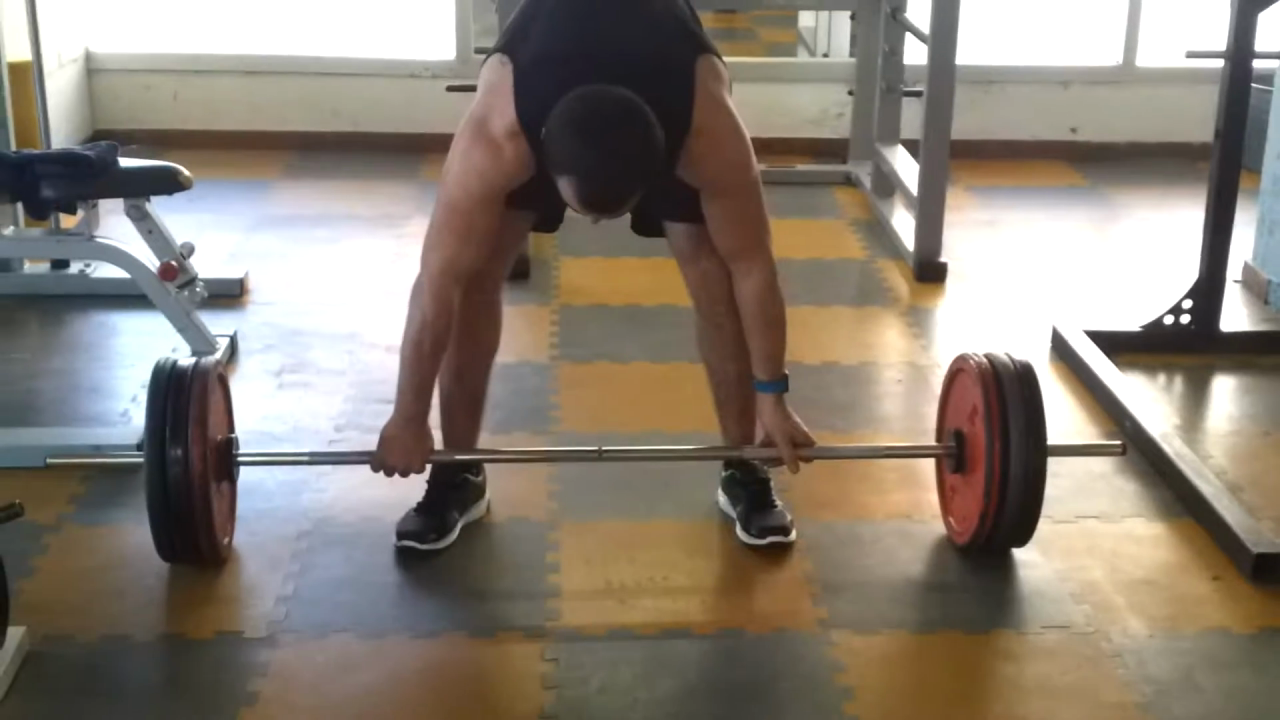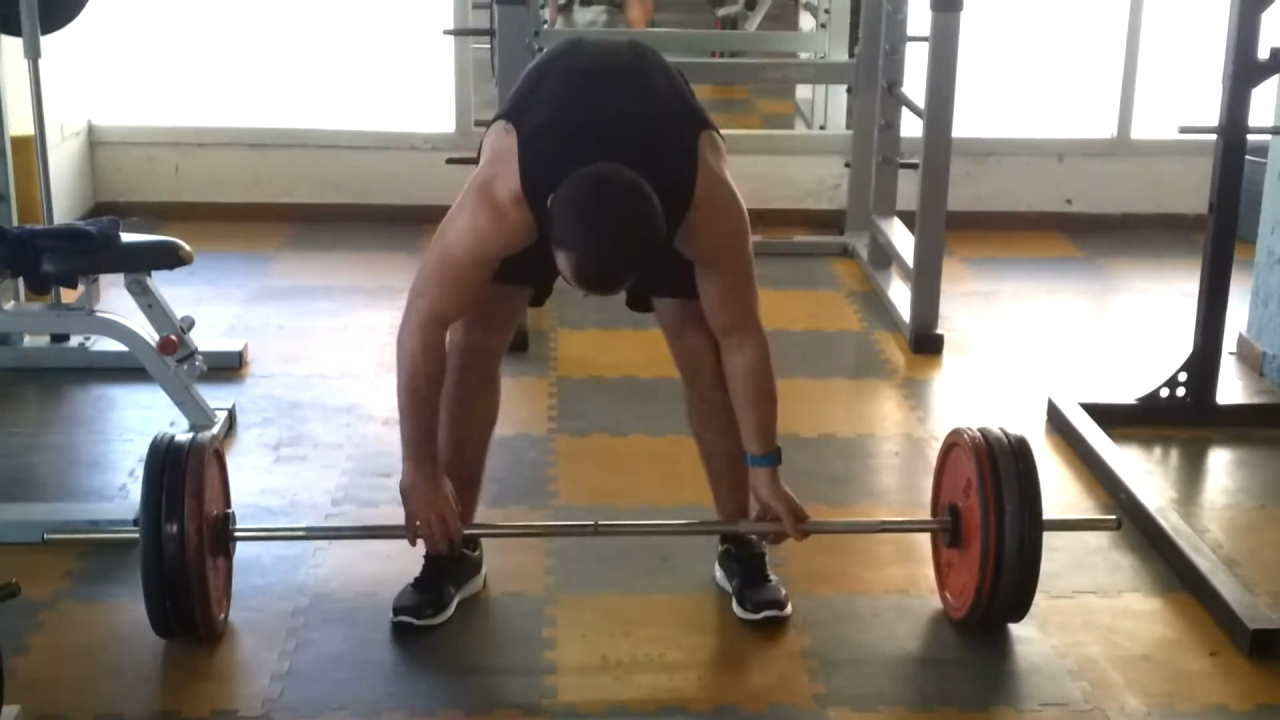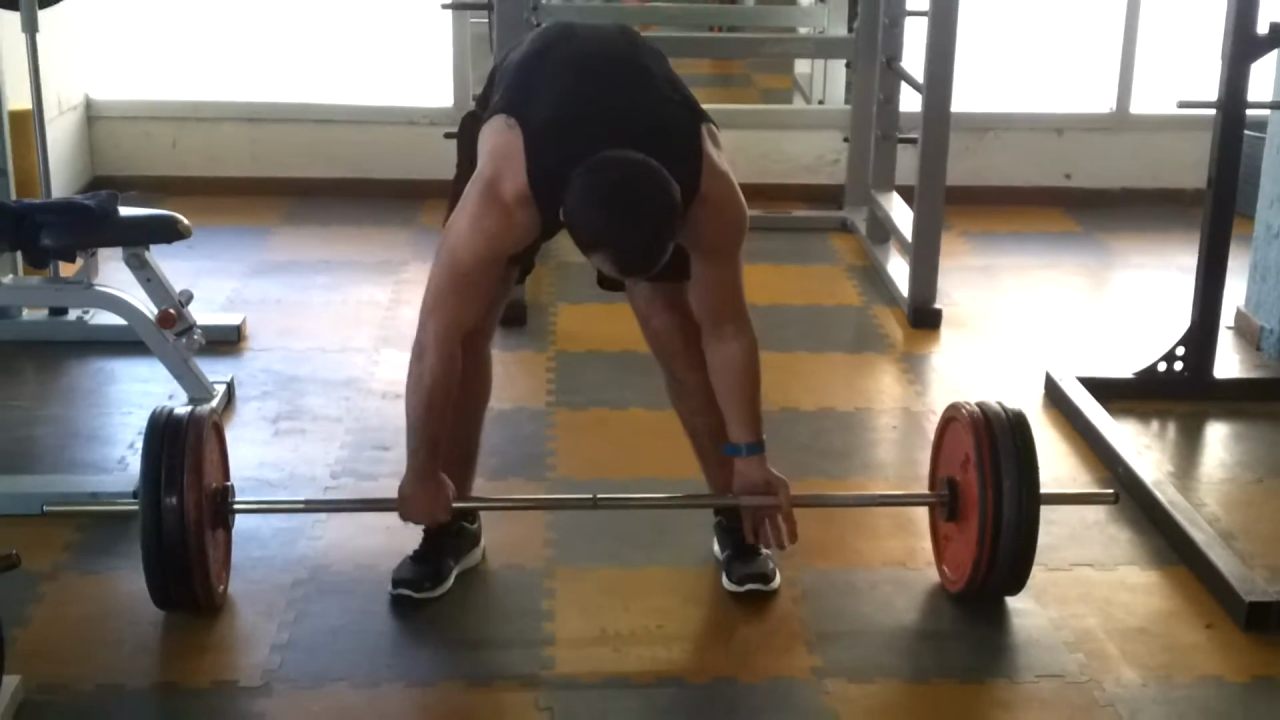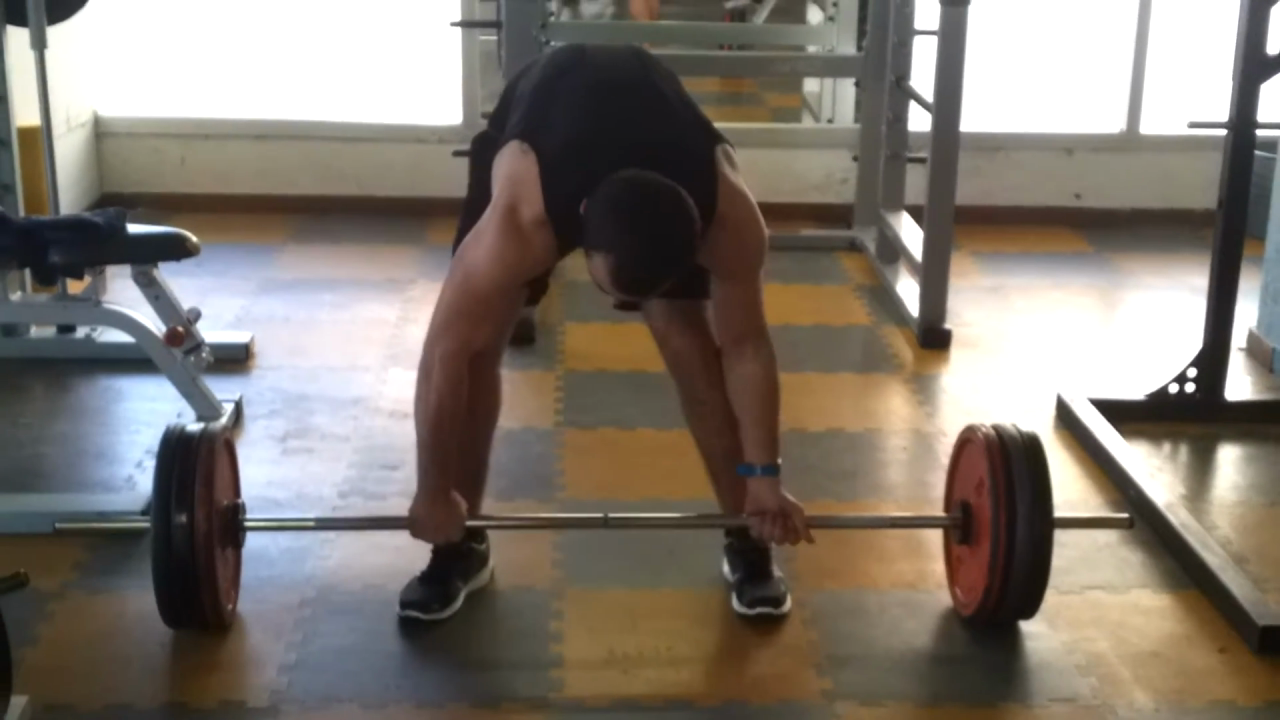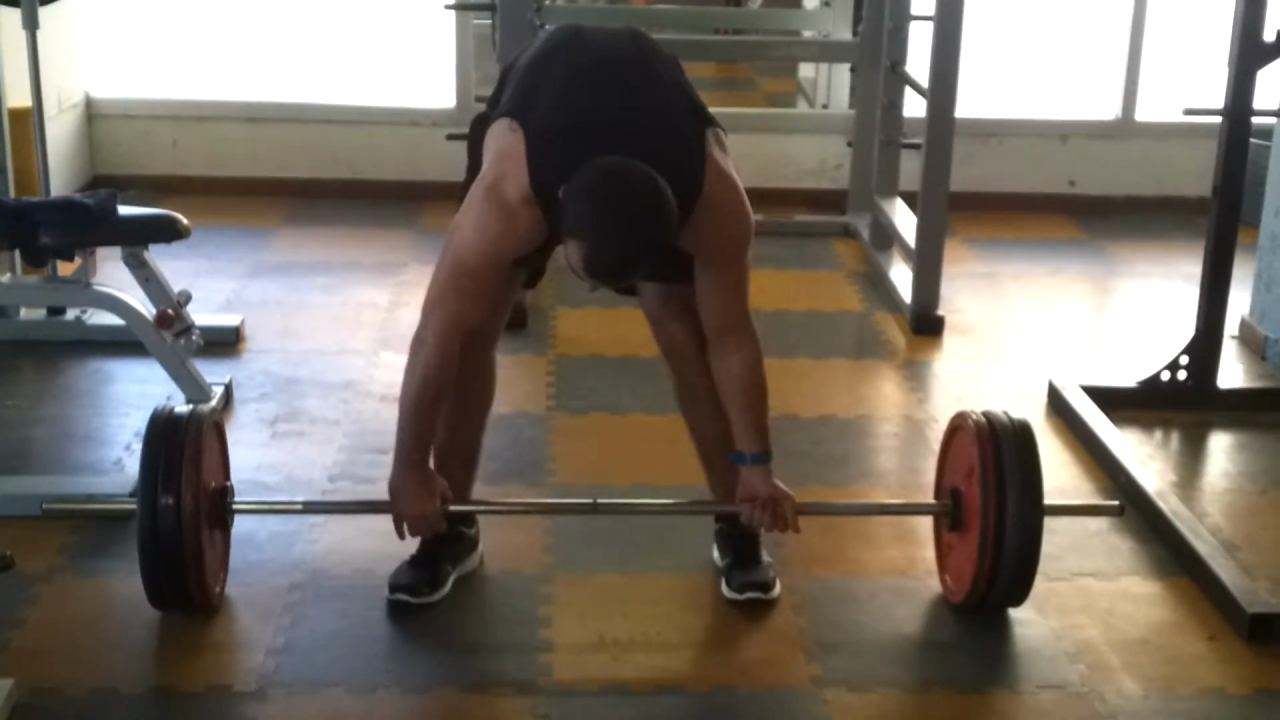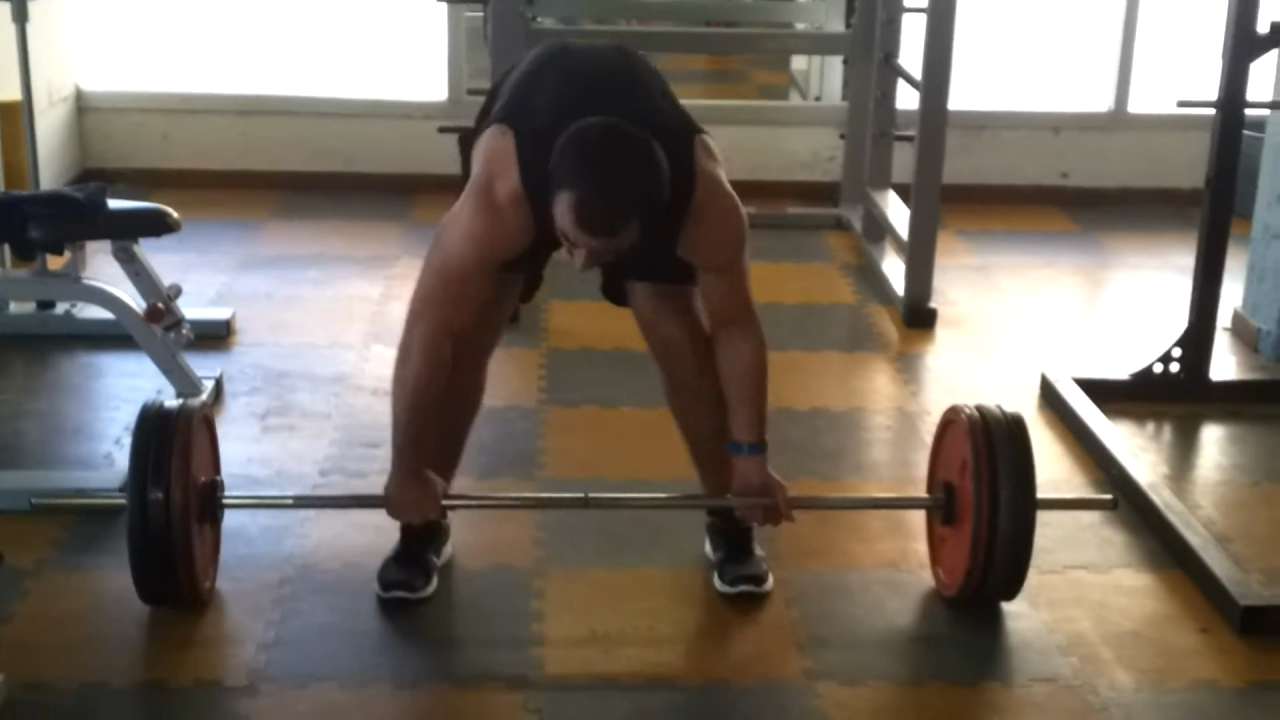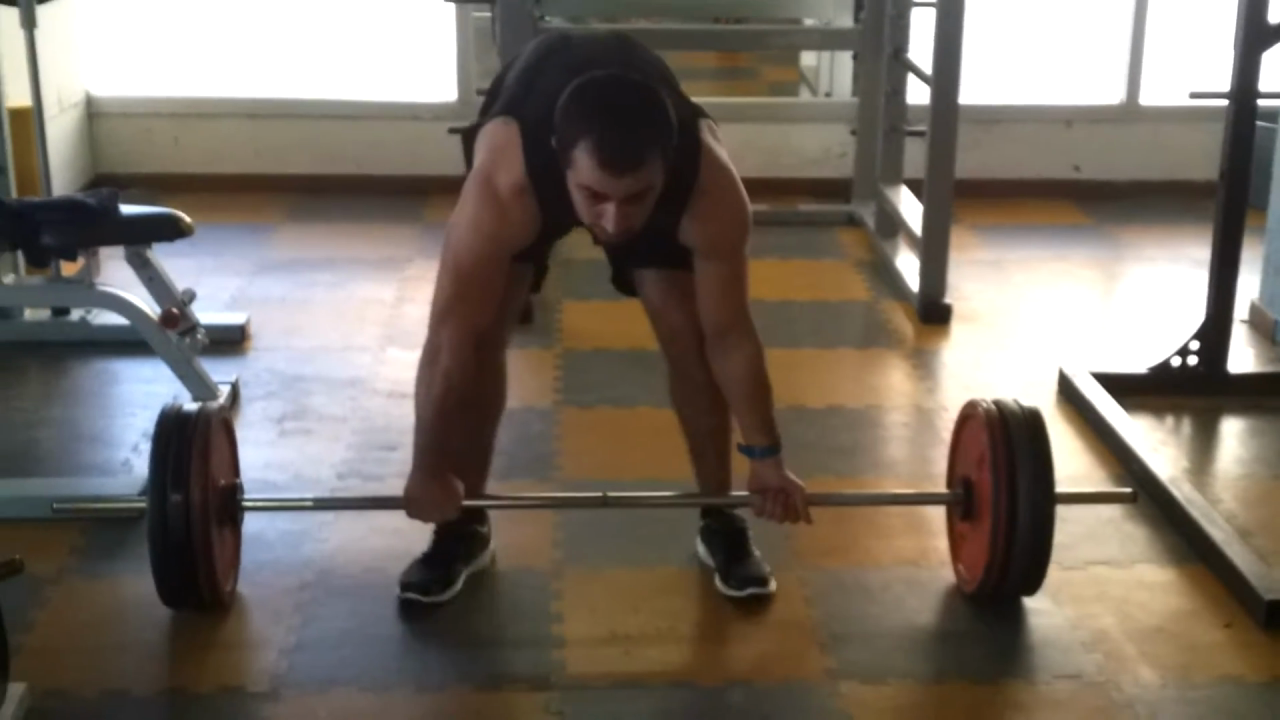
dt=0.7s
person 1, frame 1
left shoulder: (710, 131)
right shoulder: (497, 136)
left elbow: (749, 264)
right elbow: (440, 280)
left wrist: (771, 396)
right wrist: (408, 418)
left hip: (667, 74)
right hip: (542, 72)
left knee: (713, 272)
right knee: (476, 270)
left ankle: (743, 471)
right ankle: (458, 475)
person 1, frame 2
left shoulder: (709, 207)
right shoulder: (498, 203)
left elbow: (739, 338)
right elbow: (423, 324)
left wrist: (763, 469)
right wrist: (420, 470)
left hip: (664, 153)
right hip: (542, 147)
left knee: (699, 344)
right knee: (475, 338)
left ankle: (739, 545)
right ankle: (454, 551)
person 1, frame 3
left shoulder: (711, 195)
right shoulder: (502, 197)
left elbow: (723, 327)
right elbow: (439, 335)
left wrist: (750, 459)
right wrist: (421, 475)
right hip: (523, 110)
left knee: (672, 321)
right knee: (468, 320)
left ankle: (731, 519)
right ankle: (453, 524)
person 1, frame 4
left shoulder: (730, 217)
right shoulder: (520, 221)
left elbow: (745, 345)
right elbow: (446, 352)
left wrist: (764, 477)
right wrist: (434, 493)
left knee: (692, 344)
right knee: (479, 344)
left ankle: (745, 542)
right ankle: (461, 545)
person 1, frame 5
left shoulder: (715, 202)
right shoulder: (507, 198)
left elbow: (730, 336)
right elbow: (439, 334)
left wrist: (755, 466)
right wrist: (410, 470)
left knee: (686, 334)
right knee: (473, 328)
left ankle: (735, 526)
right ankle: (452, 529)
person 1, frame 6
left shoulder: (707, 204)
right shoulder: (497, 199)
left elbow: (734, 325)
right elbow: (427, 335)
left wrist: (750, 457)
right wrist: (407, 472)
left knee: (681, 338)
right knee: (466, 337)
left ankle: (726, 521)
right ankle: (425, 526)
person 1, frame 7
left shoulder: (711, 186)
right shoulder: (502, 184)
left elbow: (727, 334)
right elbow: (451, 337)
left wrist: (765, 458)
right wrist: (429, 472)
right hip: (528, 120)
left knee: (686, 333)
right knee: (482, 333)
left ankle: (719, 516)
right ankle: (464, 526)
